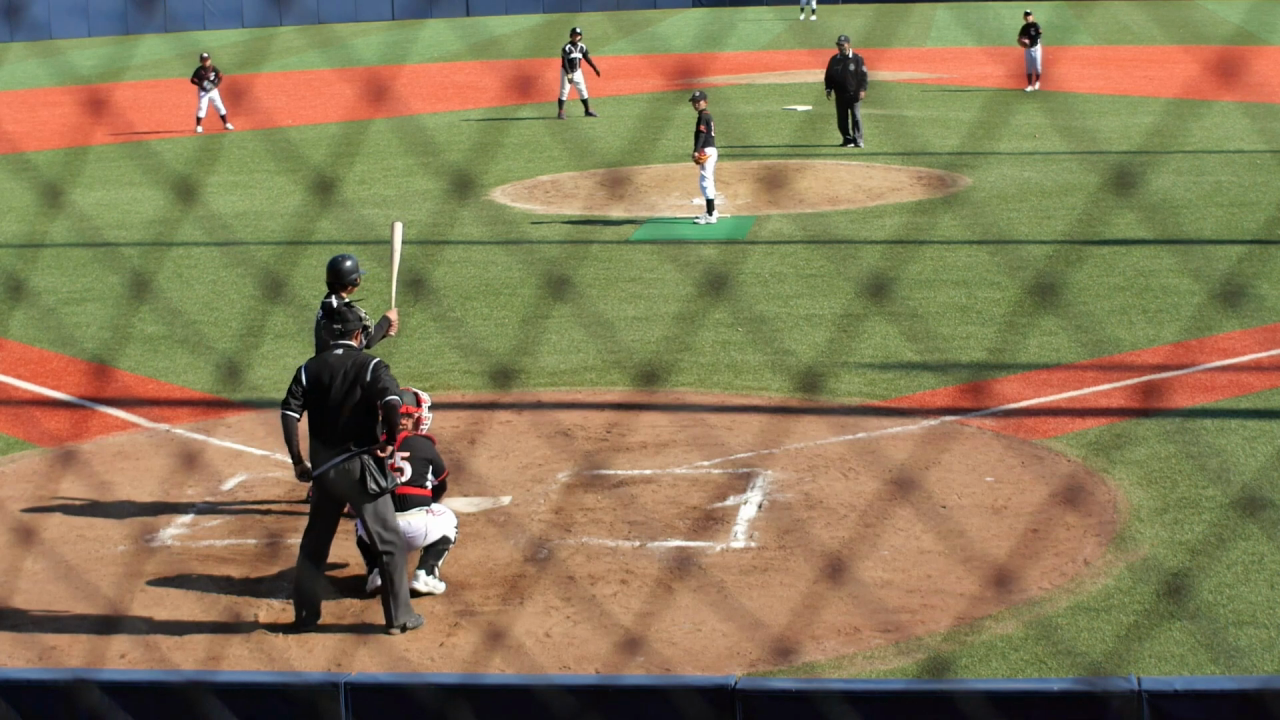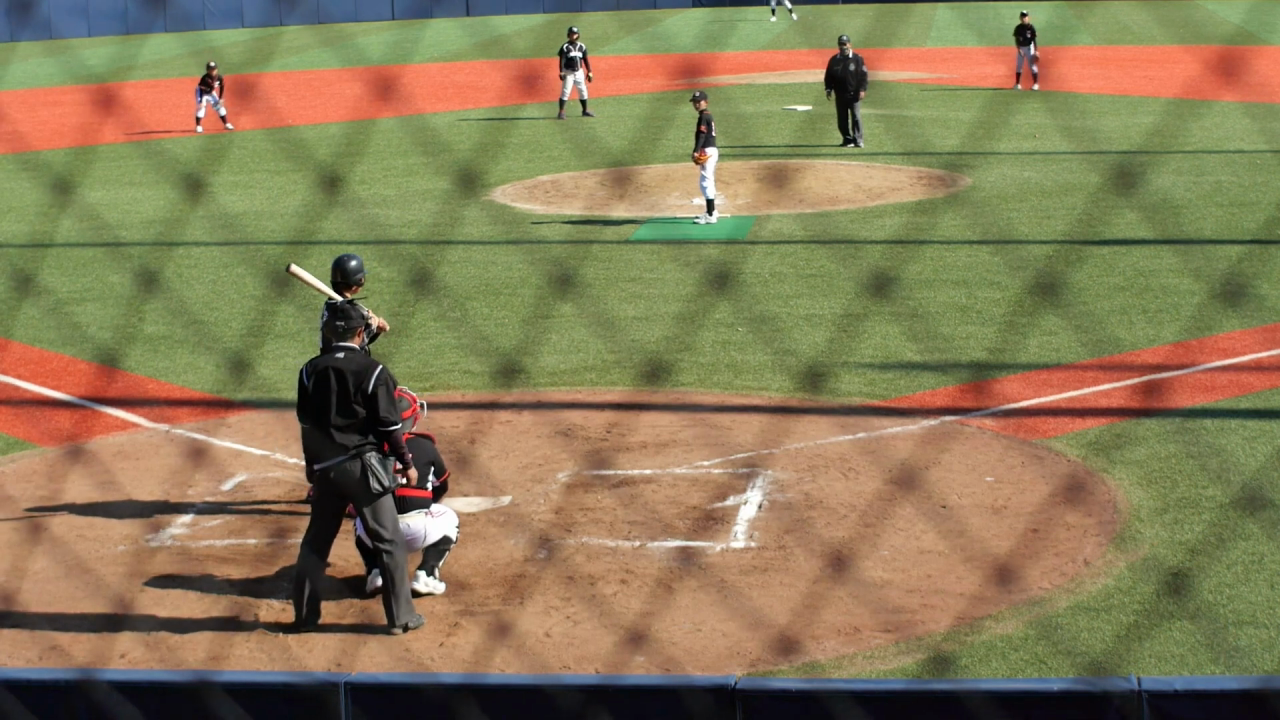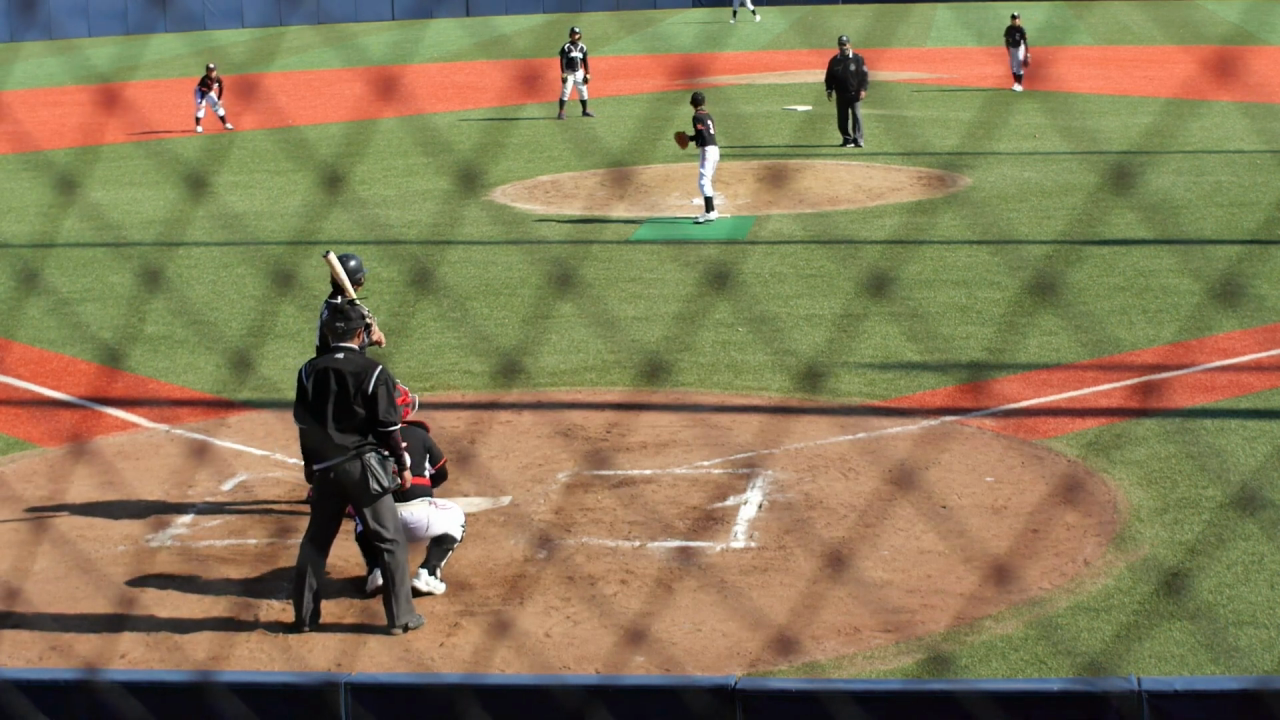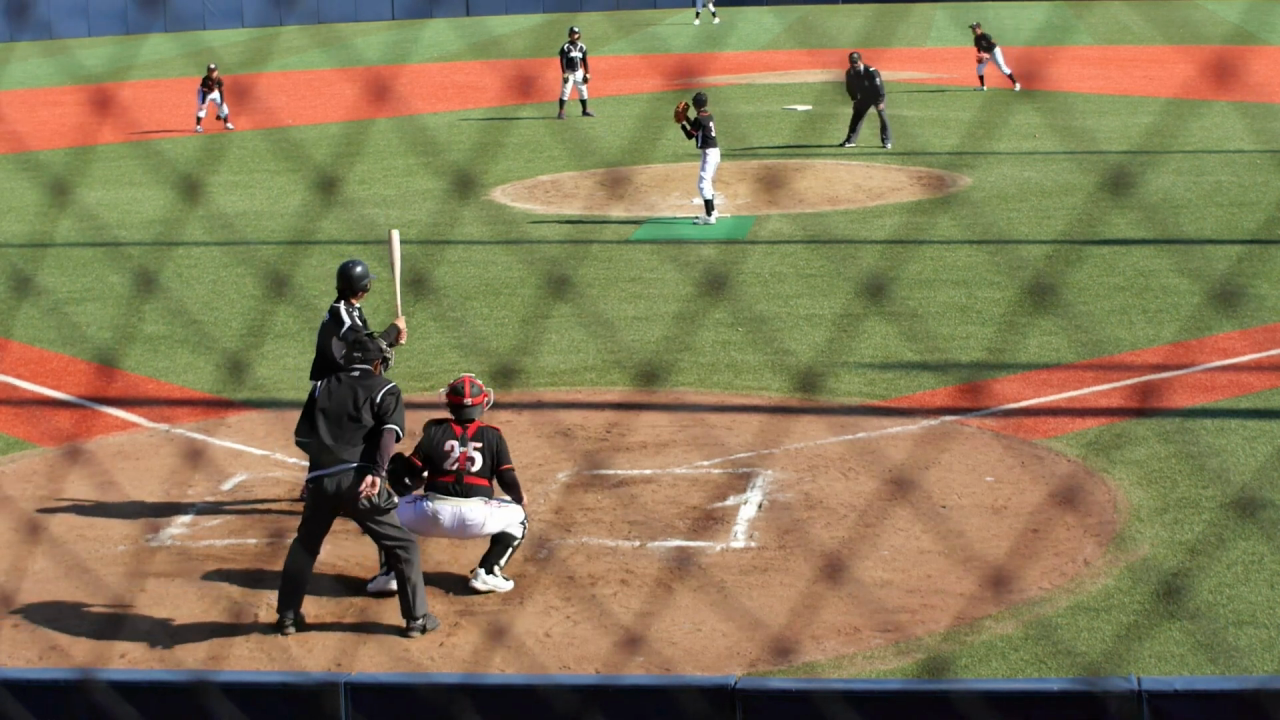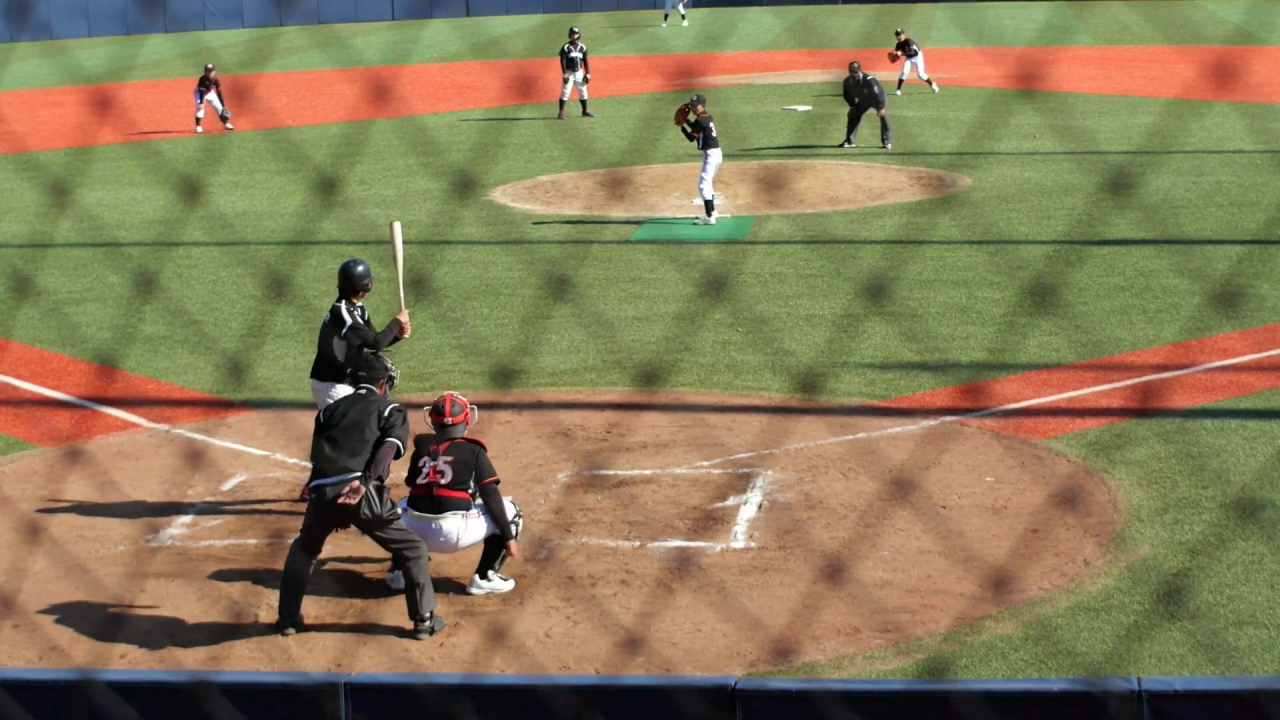
dt=1s
person 1, frame 1
left shoulder: (309, 368)
right shoulder: (371, 366)
left elbow: (289, 414)
right elbow: (392, 403)
left wrist: (298, 461)
right wrist: (389, 441)
left hip: (323, 468)
right hip: (362, 466)
left knee: (314, 543)
right knee: (389, 543)
left ankle: (305, 616)
right ankle: (399, 617)
person 1, frame 2
left shoulder: (311, 370)
right shoulder: (373, 371)
left elbow: (306, 424)
right elbow: (390, 427)
left wrist: (312, 463)
right wrist: (407, 463)
left hip: (326, 468)
right hip: (365, 466)
left knee: (315, 541)
right knee: (389, 542)
left ankle: (304, 615)
right ankle: (400, 617)
person 1, frame 3
left shoulder: (310, 371)
right shoulder: (373, 371)
left elbow: (304, 425)
right elbow: (388, 428)
left wrist: (310, 465)
right wrist: (403, 466)
left hip: (326, 468)
right hip: (364, 467)
left knee: (315, 541)
right knee: (390, 542)
left ankle: (305, 616)
right ankle: (401, 617)
person 1, frame 4
left shoulder: (323, 387)
right shoulder: (385, 389)
left elbow: (302, 437)
right elbow: (389, 432)
right wrist: (376, 473)
left hip: (321, 481)
right hip: (359, 480)
left knee: (304, 545)
right knee: (403, 546)
left ankle: (288, 616)
right ankle: (417, 618)
person 1, frame 5
left shoulder: (330, 409)
right shoulder: (391, 409)
right elbow: (389, 446)
right wrist: (364, 481)
left hip: (323, 490)
right hip: (361, 491)
left knee: (304, 549)
right knee: (412, 549)
left ankle: (288, 617)
right ankle: (424, 619)
person 2, frame 1
right shoulder: (424, 445)
right elbow: (440, 487)
right hip: (416, 528)
left knee: (363, 522)
right knee: (447, 519)
left ankle: (376, 571)
right ankle: (425, 574)
person 2, frame 2
right shoulder: (425, 446)
right elbow: (441, 487)
right hip: (417, 530)
left knee: (362, 522)
right knee: (449, 519)
left ankle: (376, 572)
right ankle: (426, 575)
person 2, frame 3
right shoulder: (418, 434)
right elbow: (441, 475)
right hip: (419, 517)
right knee: (454, 518)
left ankle: (377, 570)
right ankle: (427, 575)
person 2, frame 4
left shoulder: (436, 432)
right shoulder: (493, 436)
left elbow: (410, 472)
right elbow: (507, 479)
right wrist: (520, 499)
left hip: (433, 514)
right hip: (475, 516)
right knee: (518, 516)
left ankle: (391, 574)
right ankle: (488, 574)
person 2, frame 5
left shoulder: (421, 450)
right shoulder: (474, 451)
right elbow: (491, 496)
right wrist: (509, 537)
left hip: (416, 529)
right hip: (454, 532)
left knee: (404, 507)
right knee: (510, 512)
left ankle: (401, 571)
right ankle: (484, 578)
